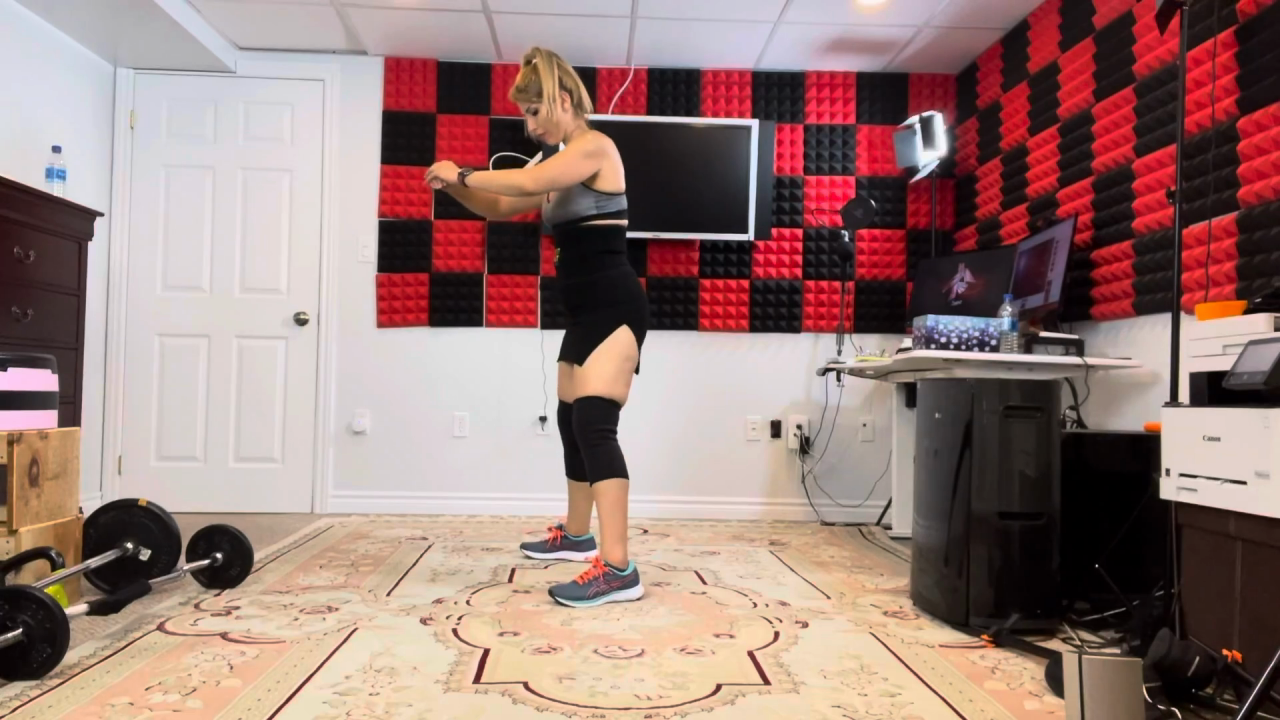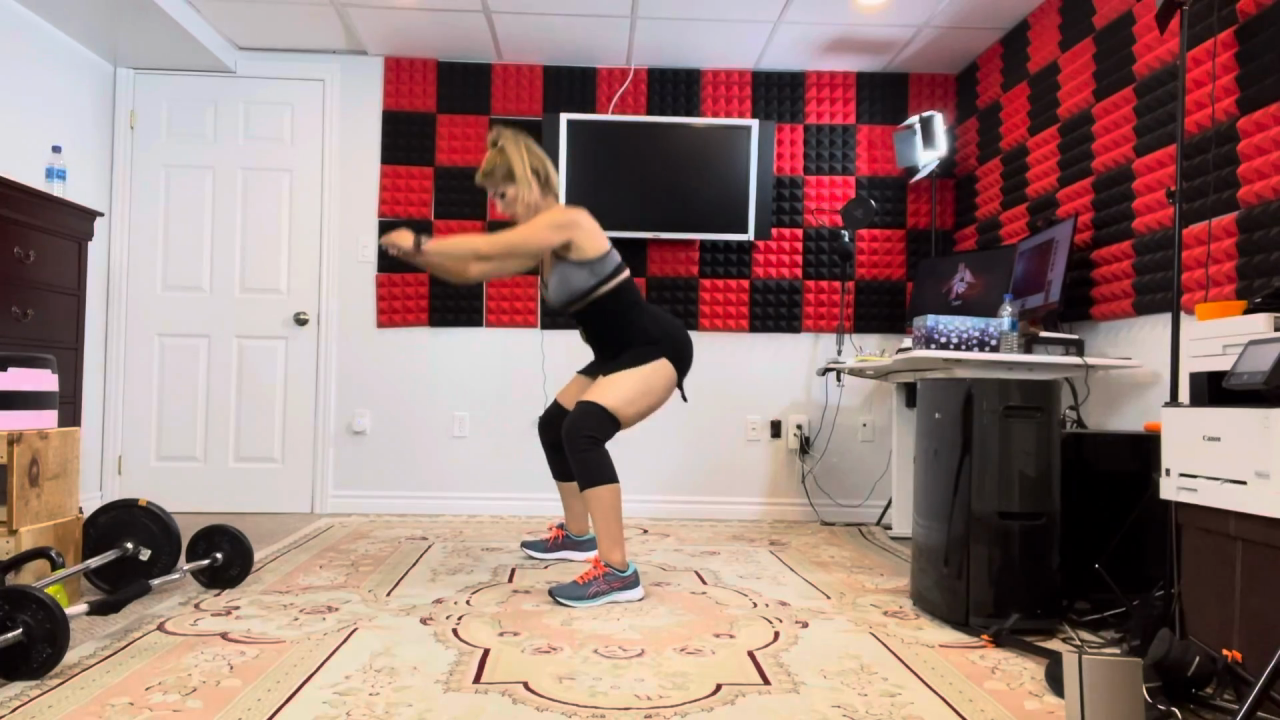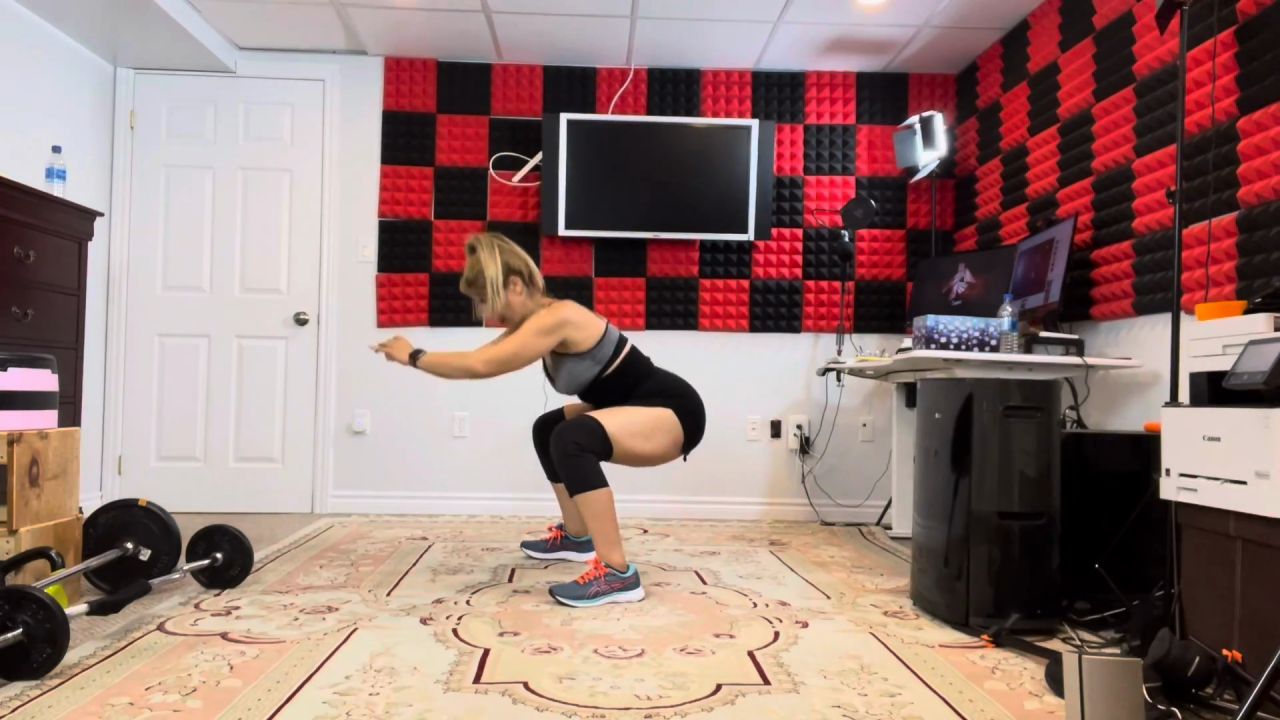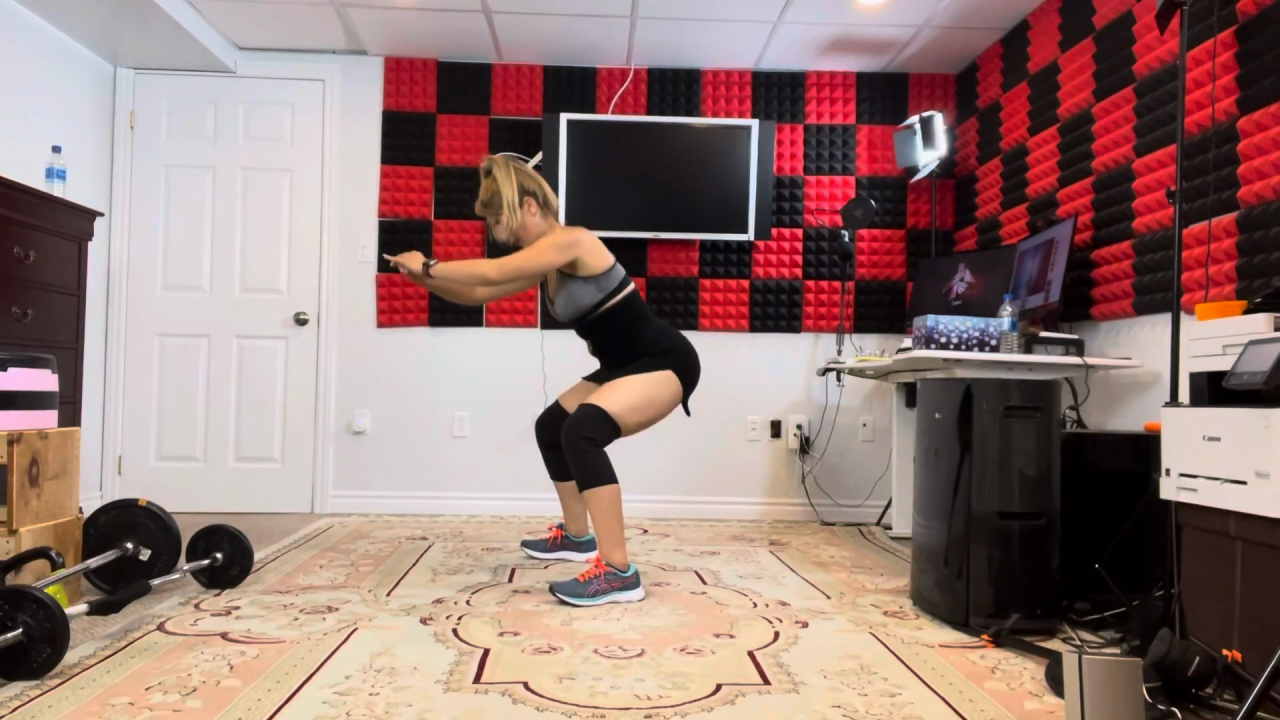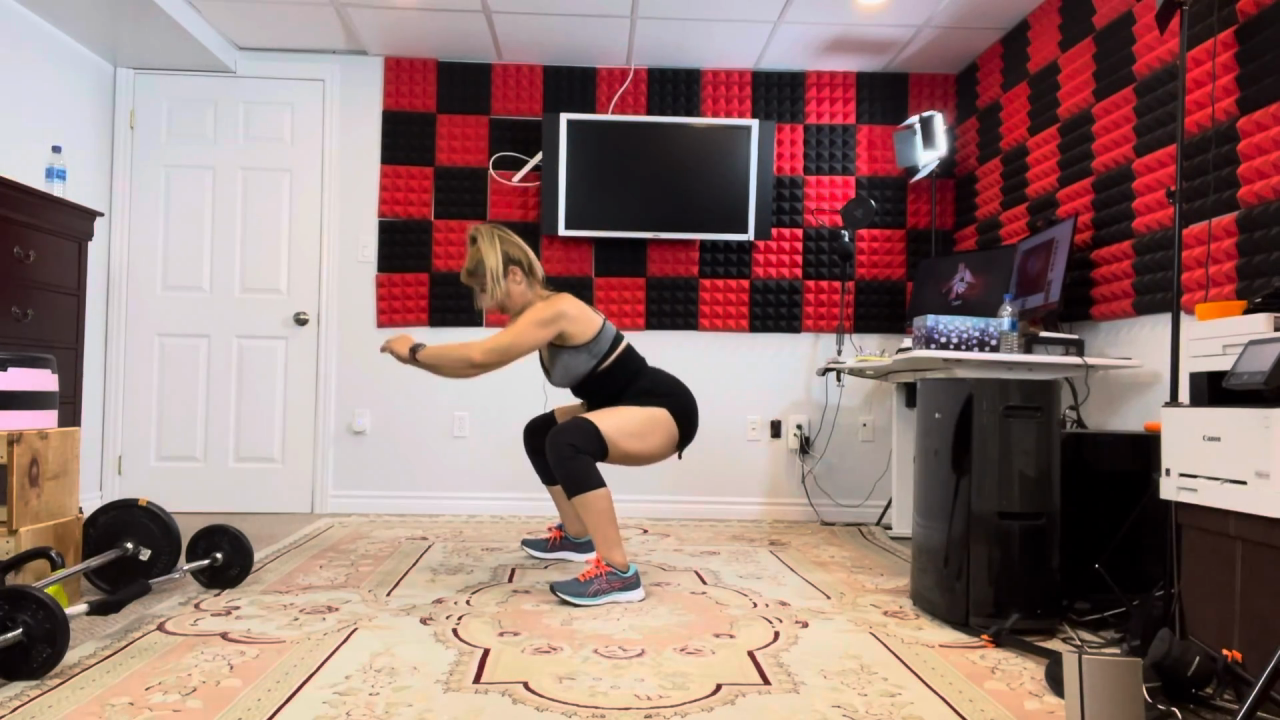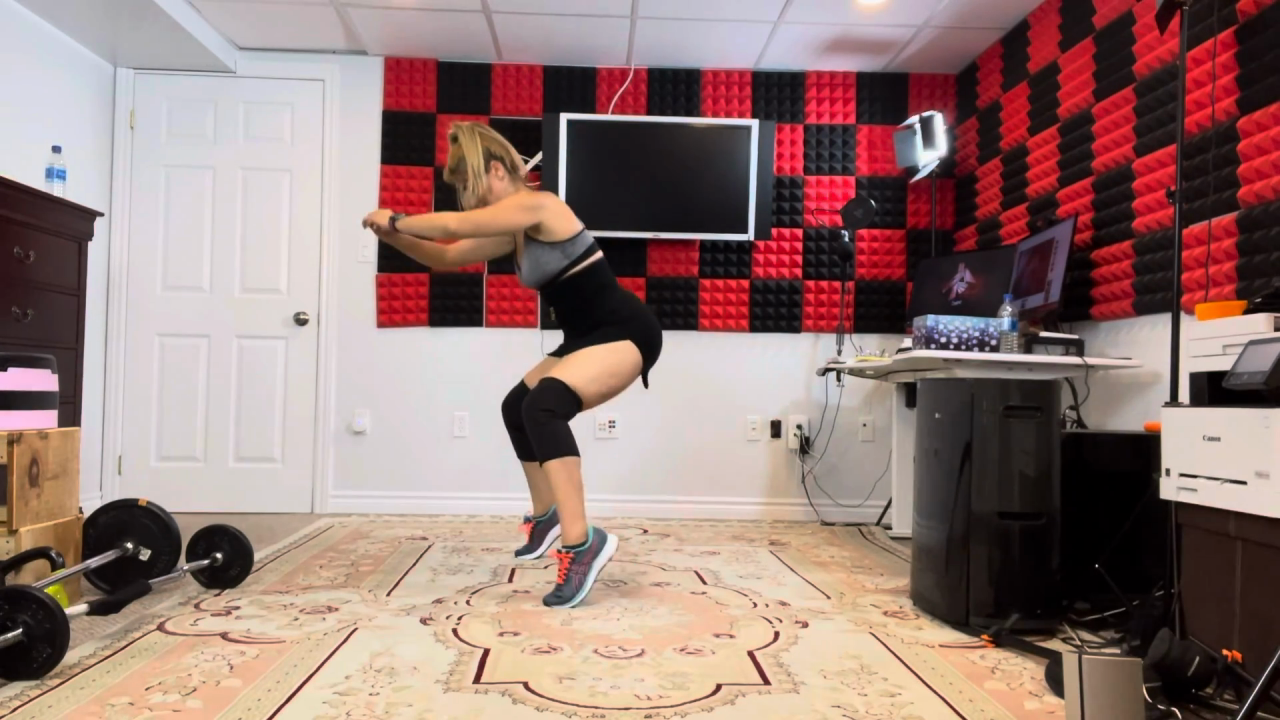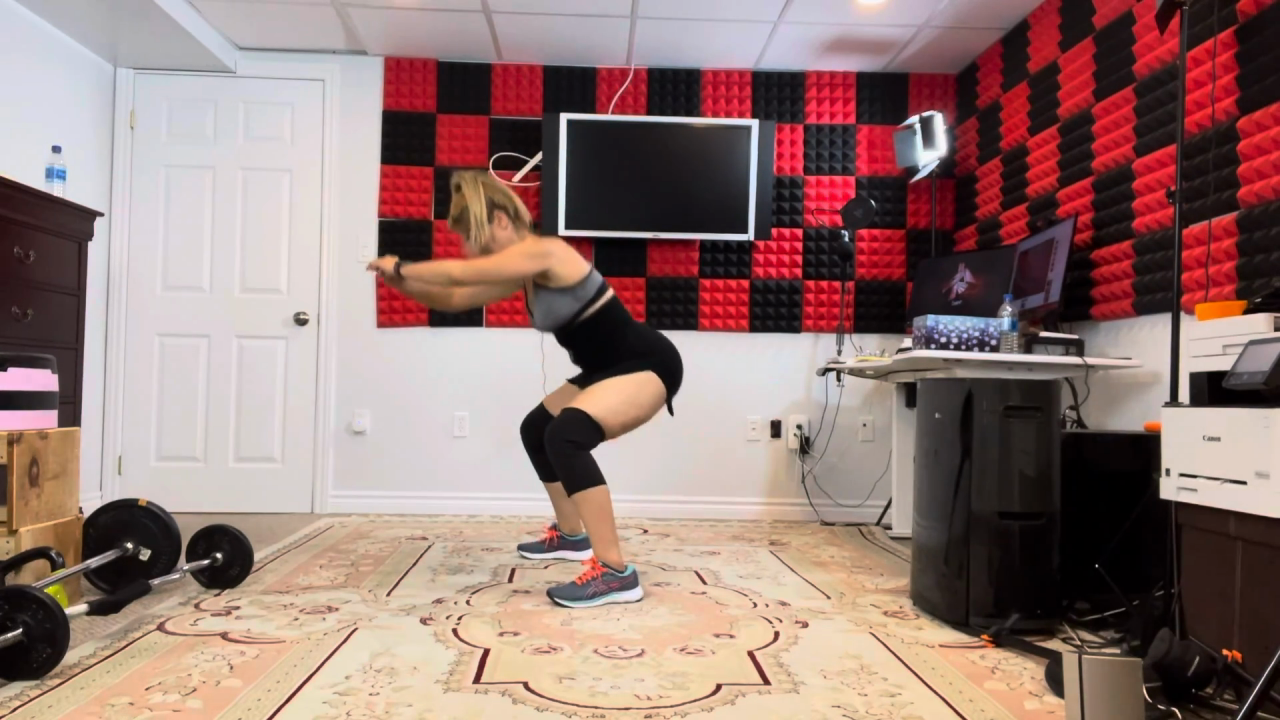
dt=0.5s
person 1, frame 1
left shoulder: (595, 146)
right shoulder: (562, 167)
left elbow: (529, 182)
right elbow: (502, 206)
left wrist: (463, 173)
right wrist: (455, 185)
left hip: (615, 308)
right hip: (589, 312)
left knee: (594, 424)
right knee: (572, 422)
left ankle: (617, 569)
right ankle: (576, 534)
person 1, frame 2
left shoulder: (567, 221)
right shoulder: (542, 244)
left elbow: (486, 247)
right elbow: (476, 270)
left wrist: (418, 243)
right wrist: (419, 253)
left hip: (658, 348)
right hip: (623, 352)
left knee: (584, 428)
right knee: (555, 425)
left ankle: (617, 571)
right ankle: (577, 534)
person 1, frame 3
left shoulder: (559, 318)
right shoulder: (540, 323)
left elbow: (482, 365)
right elbow: (481, 362)
left wrist: (414, 357)
right wrist: (415, 353)
left hip: (673, 410)
right hip: (639, 407)
left knee: (571, 438)
right knee: (548, 430)
left ankle: (617, 572)
right ankle: (576, 535)
person 1, frame 4
left shoulder: (572, 241)
right shoulder: (548, 259)
left elbow: (493, 273)
right elbow: (480, 293)
left wrist: (428, 266)
right wrist: (424, 276)
left hip: (665, 362)
right hip: (629, 364)
left knee: (582, 431)
right knee: (552, 426)
left ankle: (618, 570)
right ankle: (576, 535)
person 1, frame 5
left shoulder: (557, 311)
right shoulder: (539, 319)
left elbow: (480, 356)
right elbow: (474, 364)
left wrist: (416, 352)
right wrist: (414, 352)
left hip: (666, 408)
right hip: (634, 406)
left knee: (567, 442)
right knee: (539, 435)
left ankle: (618, 573)
right ankle: (576, 536)
person 1, frame 6
left shoulder: (537, 204)
right shoulder: (516, 228)
left elbow: (454, 226)
right elbow: (448, 256)
left wrist: (395, 221)
right wrist: (393, 233)
left hip: (625, 331)
right hip: (591, 335)
left knee: (542, 407)
right knee: (517, 408)
left ankle: (582, 541)
right ankle: (545, 518)
person 1, frame 7
left shoulder: (543, 251)
right shoulder: (526, 270)
left elbow: (460, 274)
right elbow: (454, 298)
left wrist: (400, 270)
right wrist: (402, 279)
left hip: (650, 366)
right hip: (615, 369)
left knee: (566, 435)
right knee: (537, 428)
left ankle: (615, 572)
right ankle: (572, 535)
